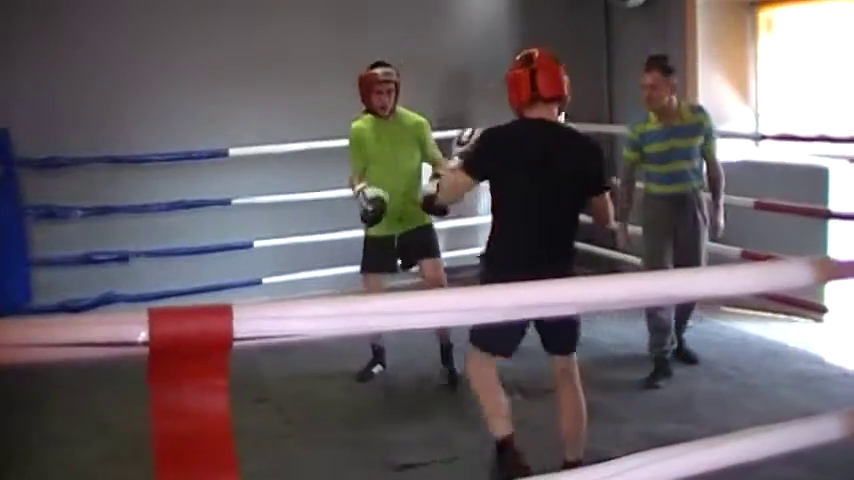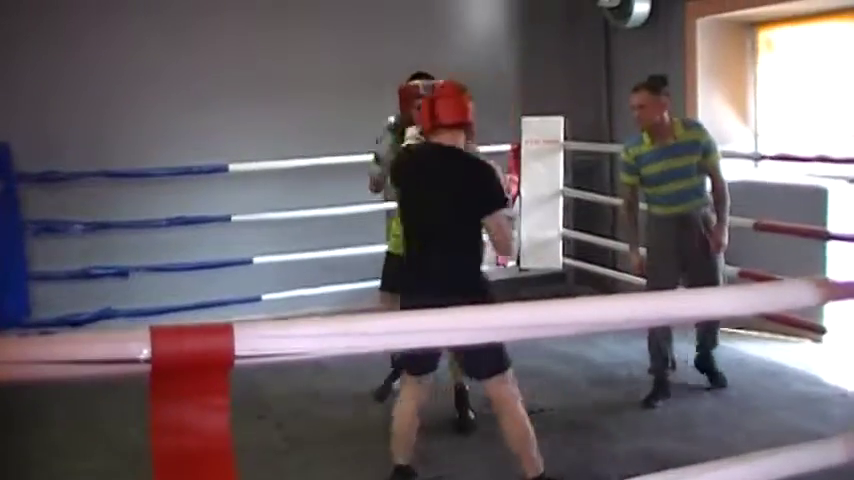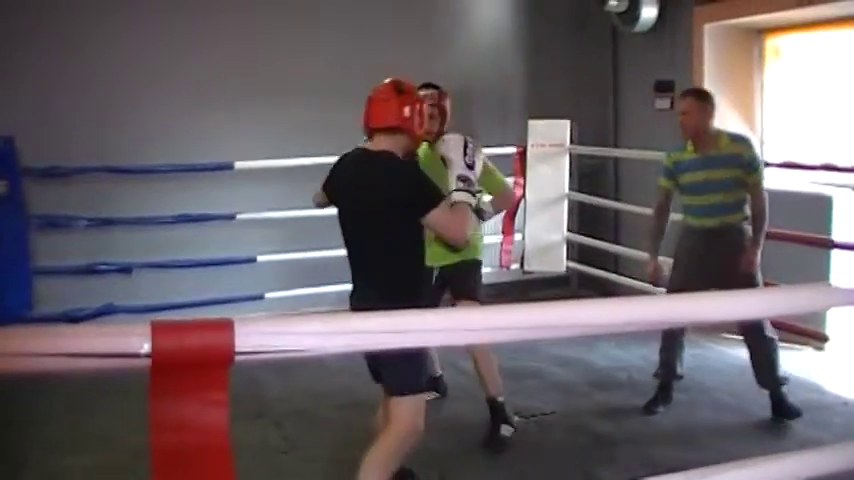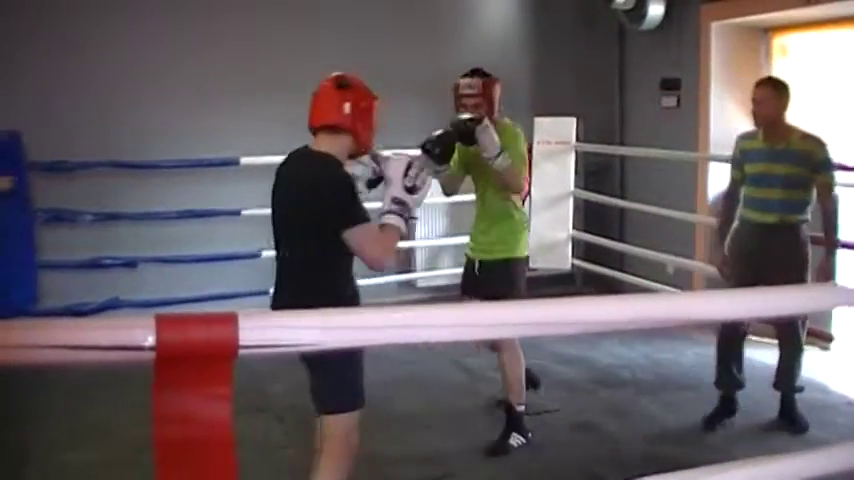
dt=0.4s
person 1, frame 1
left shoulder: (498, 141)
right shoulder: (585, 149)
left elbow: (446, 195)
right elbow: (605, 219)
left wrist: (466, 159)
left hip: (505, 276)
right hip: (558, 278)
left knee: (481, 365)
right knee: (567, 375)
person 1, frame 2
left shoulder: (409, 160)
right shoulder: (477, 172)
right elbow: (504, 244)
right wrist: (502, 200)
left hip: (416, 298)
right hip: (465, 298)
left knee: (413, 386)
right knee: (504, 394)
person 1, frame 3
left shoulder: (346, 167)
right shoulder: (405, 176)
left elbow: (321, 198)
right elbow: (459, 233)
left hip: (366, 302)
right hip: (399, 307)
left knee: (394, 395)
right knee: (408, 422)
person 1, frame 4
left shoulder: (296, 164)
right shoulder: (332, 181)
right elbow: (379, 256)
right wrist: (402, 198)
left hip: (296, 309)
left knee: (334, 405)
right knee: (341, 439)
person 2, frame 1
left shoulder: (417, 124)
right shoulder: (358, 130)
left elbow: (438, 163)
right elbow: (356, 176)
right wrist: (363, 193)
left hip: (415, 221)
right hip: (380, 225)
left knee: (437, 283)
right knee: (372, 293)
left ankle: (447, 355)
right ankle: (378, 356)
person 2, frame 2
right shoulder: (397, 137)
right elbow: (376, 187)
right wrist: (387, 154)
right hip: (402, 241)
right knee: (390, 311)
left ankle: (461, 396)
right ankle: (398, 368)
person 2, frame 3
left shoulder: (466, 151)
right shoulder: (418, 153)
left elbow: (507, 195)
left wrist: (476, 215)
left hip: (462, 255)
right hip: (430, 254)
left ankle: (500, 414)
right ankle: (436, 382)
person 2, frame 4
left shoulder: (509, 134)
right shoulder: (467, 138)
left elbow: (517, 187)
right elbow: (450, 188)
left wrist: (489, 146)
left hip: (507, 248)
right hip: (479, 245)
left ankle: (517, 425)
right ankle: (522, 375)
person 3, frame 1
left shoulder: (700, 117)
right shoulder: (639, 130)
left elbow: (714, 166)
right elbow: (628, 176)
left wrist: (718, 209)
right wrist: (622, 221)
left hip: (692, 204)
right hip: (657, 206)
left ankle: (678, 337)
right ankle: (661, 359)
person 3, frame 2
left shoulder: (696, 133)
right shoulder: (633, 151)
left elbow: (718, 181)
right elbow: (630, 202)
left wrist: (722, 225)
right wrist: (633, 249)
left hip: (700, 223)
right hip: (661, 229)
left ankle: (704, 355)
right ankle: (661, 380)
person 3, frame 3
left shoulder: (741, 149)
right shoulder: (676, 158)
left elbow: (759, 200)
right elbow: (662, 207)
left wrist: (755, 247)
right wrist: (653, 255)
left hip: (734, 240)
right hip: (693, 241)
left knee: (754, 321)
left ankle: (777, 395)
right ankle: (665, 387)
person 3, frame 4
left shoulder: (811, 148)
right shoulder: (744, 143)
left elbow: (827, 204)
right elbow: (731, 196)
left wrist: (829, 256)
right wrist: (721, 245)
left hip: (789, 241)
right hip: (747, 238)
left knee: (791, 327)
right knee: (732, 320)
left ankle: (787, 401)
right ankle: (727, 397)
